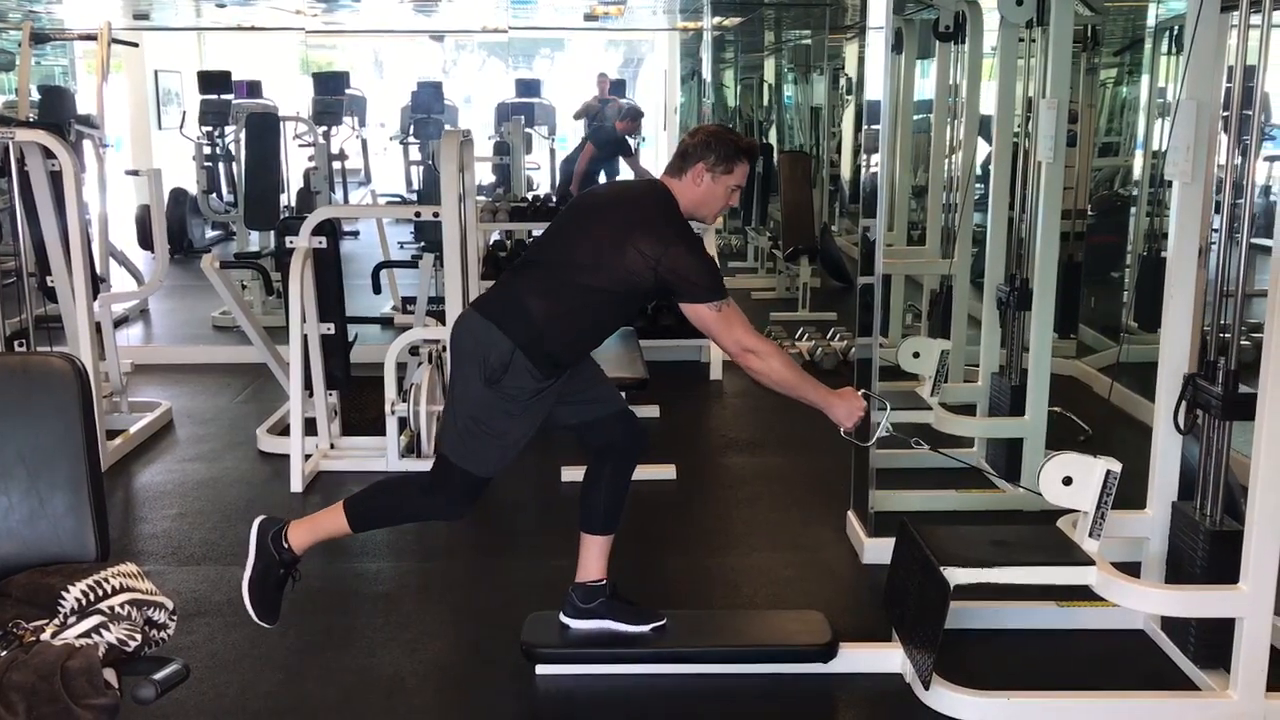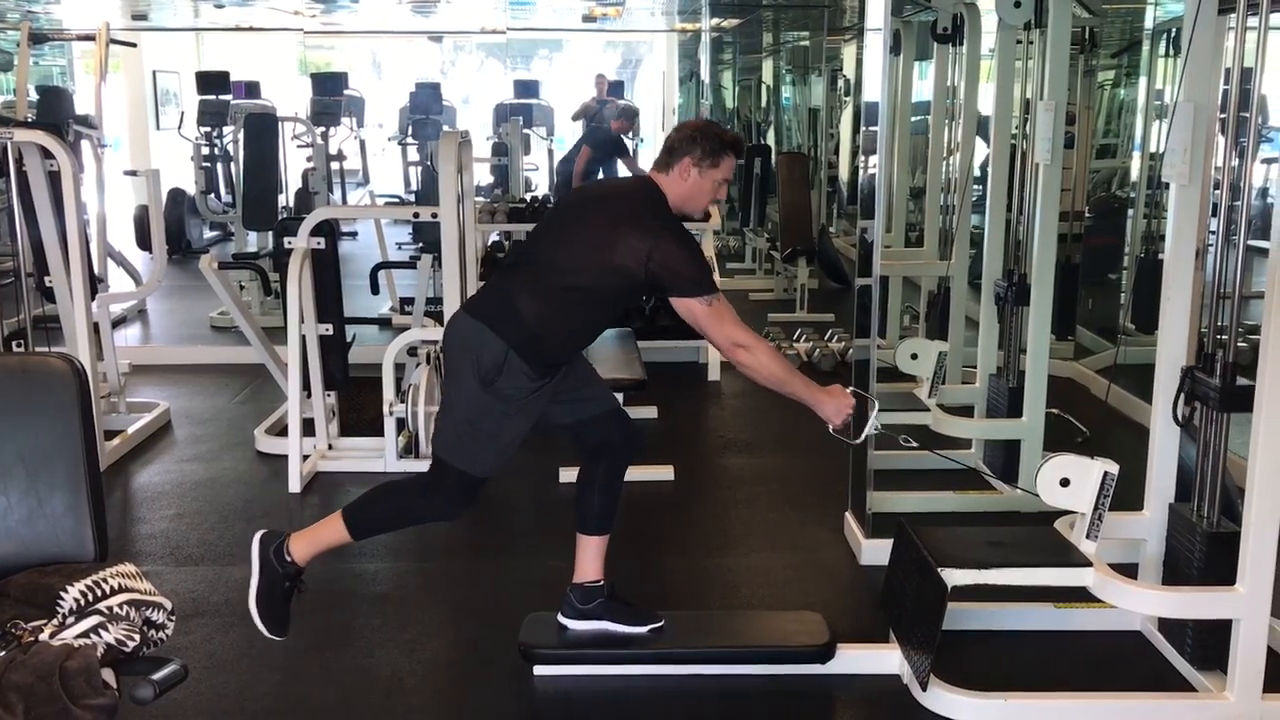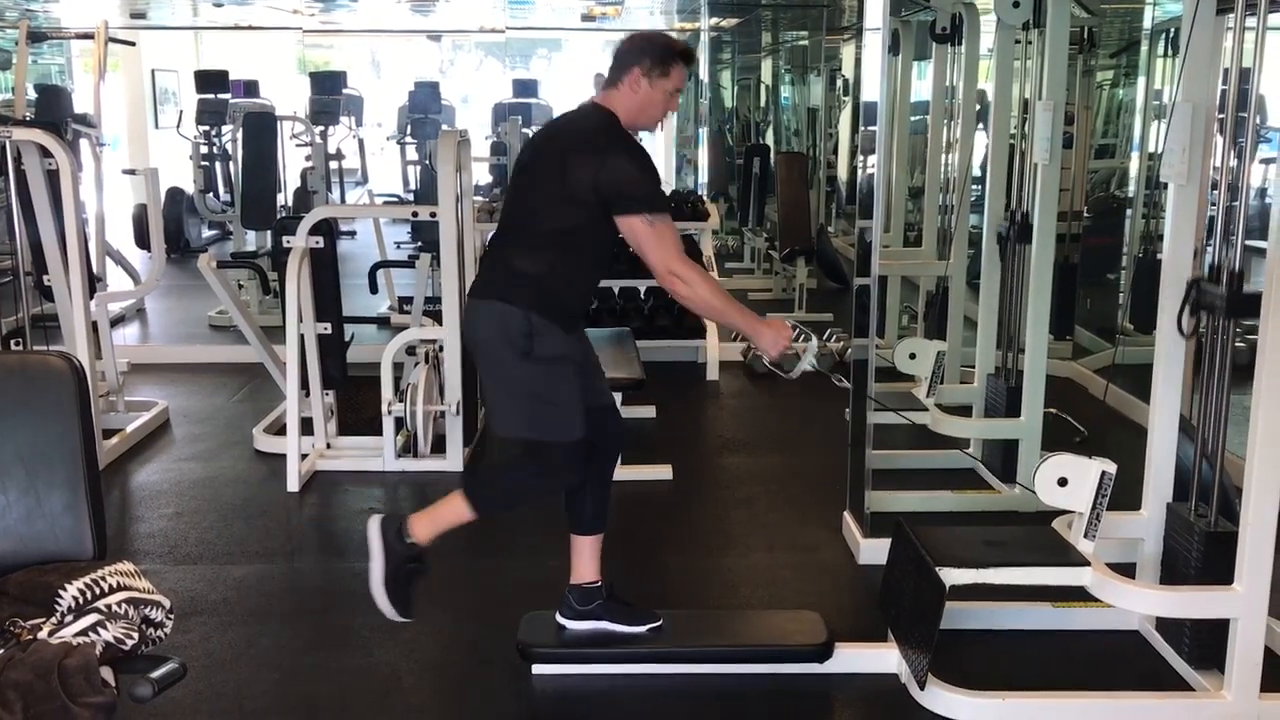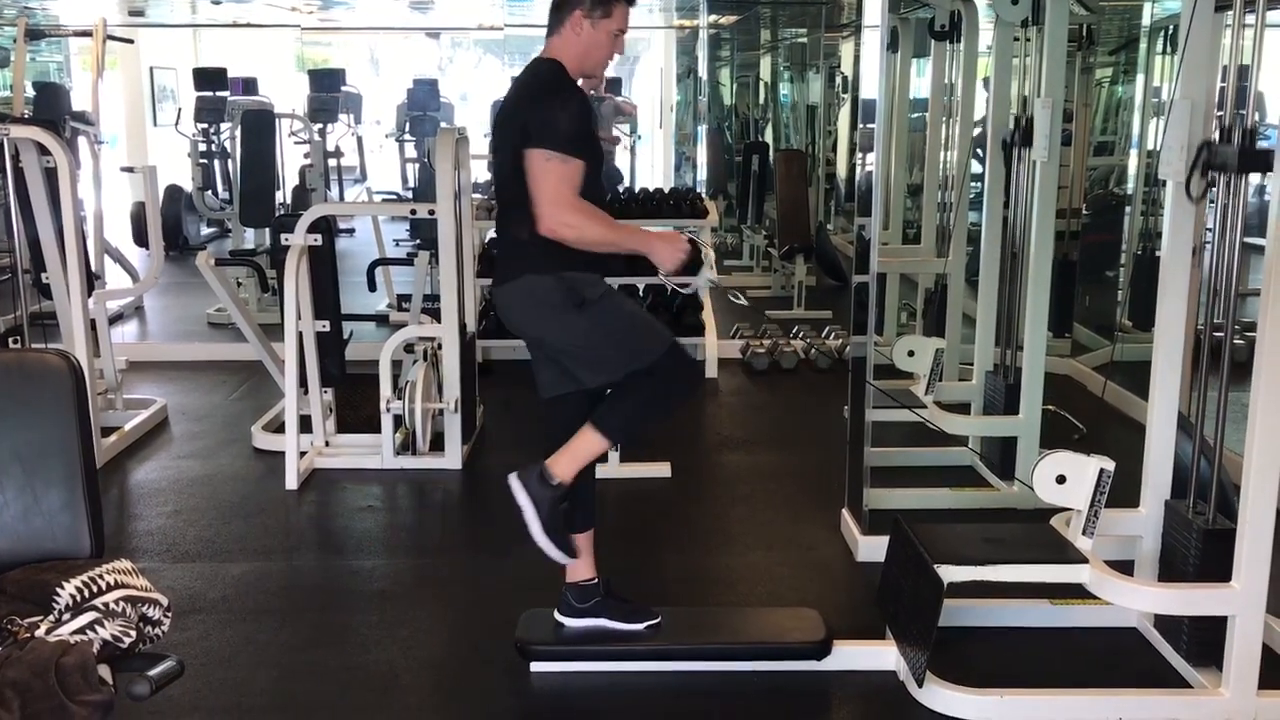
dt=0.4s
person 1, frame 1
left shoulder: (623, 199)
right shoulder: (672, 244)
right elbow: (749, 351)
right wrist: (832, 402)
left hip: (535, 345)
right hip: (505, 354)
left knee: (620, 440)
right knee: (451, 490)
left ankle: (588, 596)
right ankle: (284, 541)
person 1, frame 2
left shoulder: (612, 197)
right shoulder: (661, 238)
right elbow: (737, 344)
right wrist: (819, 398)
left hip: (531, 347)
right hip: (498, 353)
left knee: (612, 438)
right knee: (451, 488)
left ankle: (586, 596)
right ankle: (289, 554)
person 1, frame 3
left shoulder: (567, 134)
right shoulder: (619, 158)
right elbow: (674, 271)
right wrist: (753, 329)
left hip: (528, 311)
right hip: (520, 319)
left knee: (596, 436)
right knee: (551, 459)
left ankle: (584, 594)
right ankle: (408, 535)
person 1, frame 4
left shoulder: (538, 91)
right shoulder: (559, 99)
right elbow: (558, 218)
right wrist: (648, 243)
left hip: (542, 286)
right hip: (549, 287)
left knee: (576, 434)
right knee: (671, 374)
left ankle: (581, 594)
right ankle: (548, 480)
